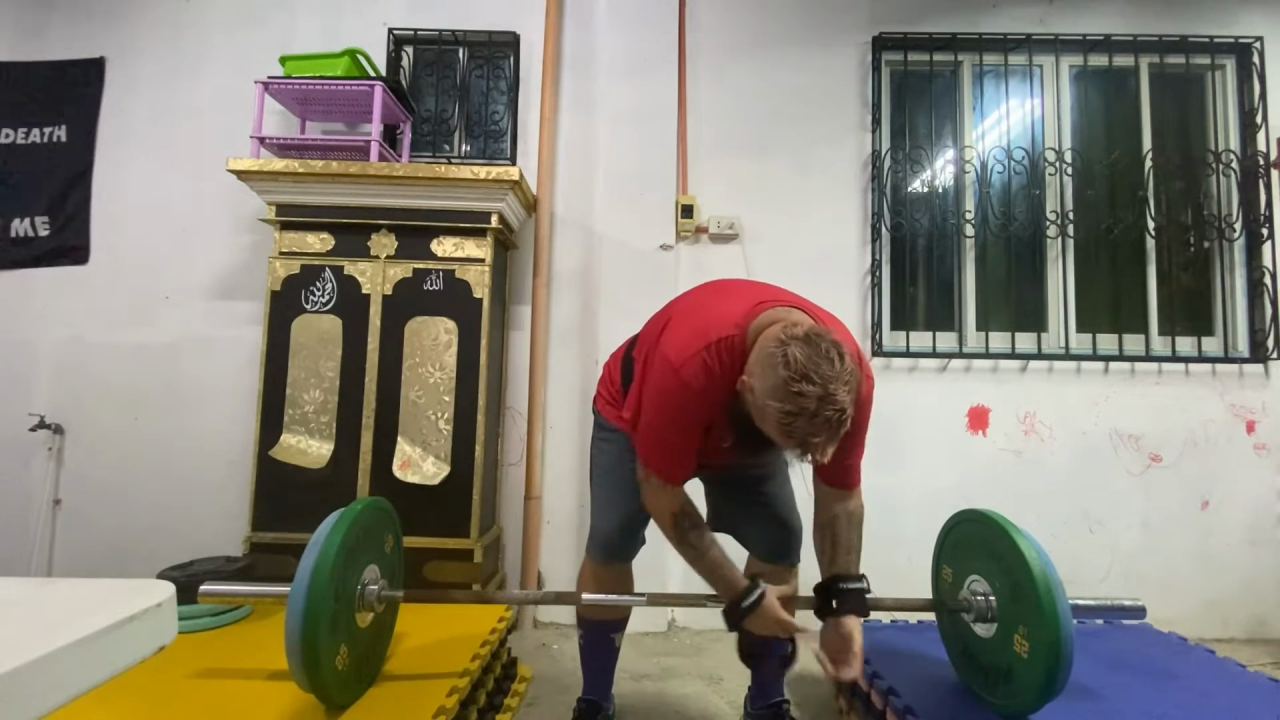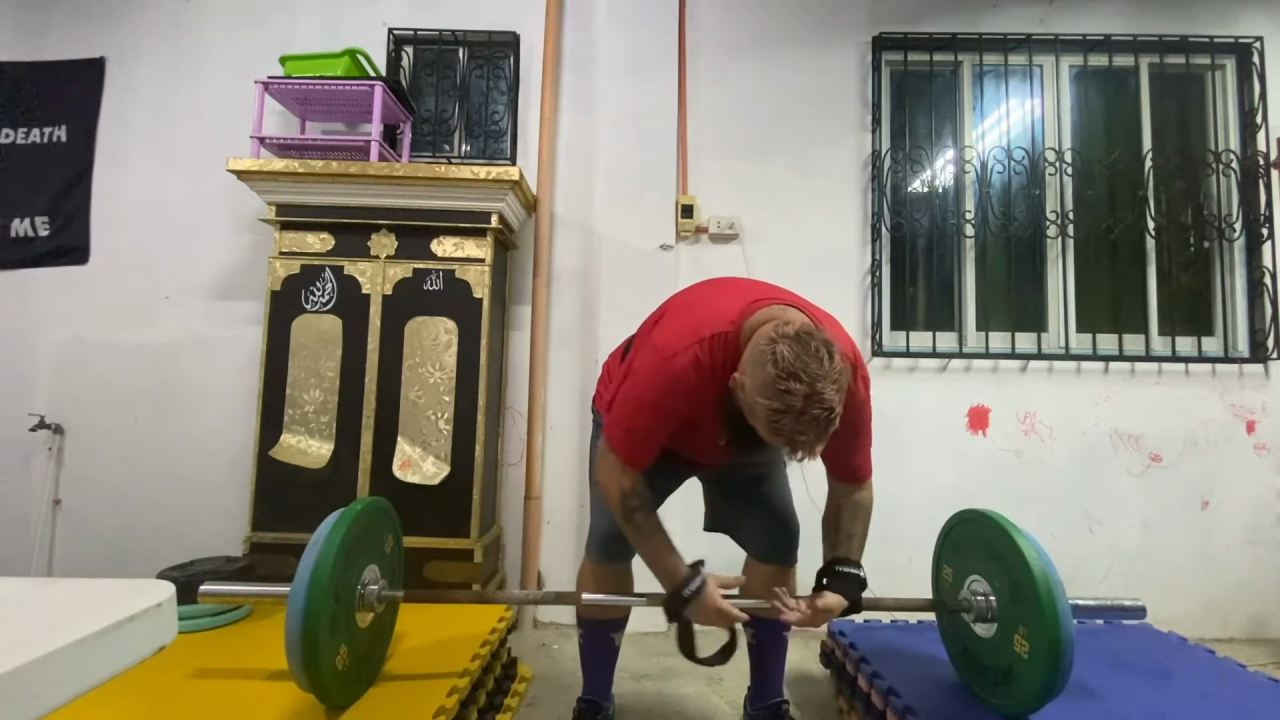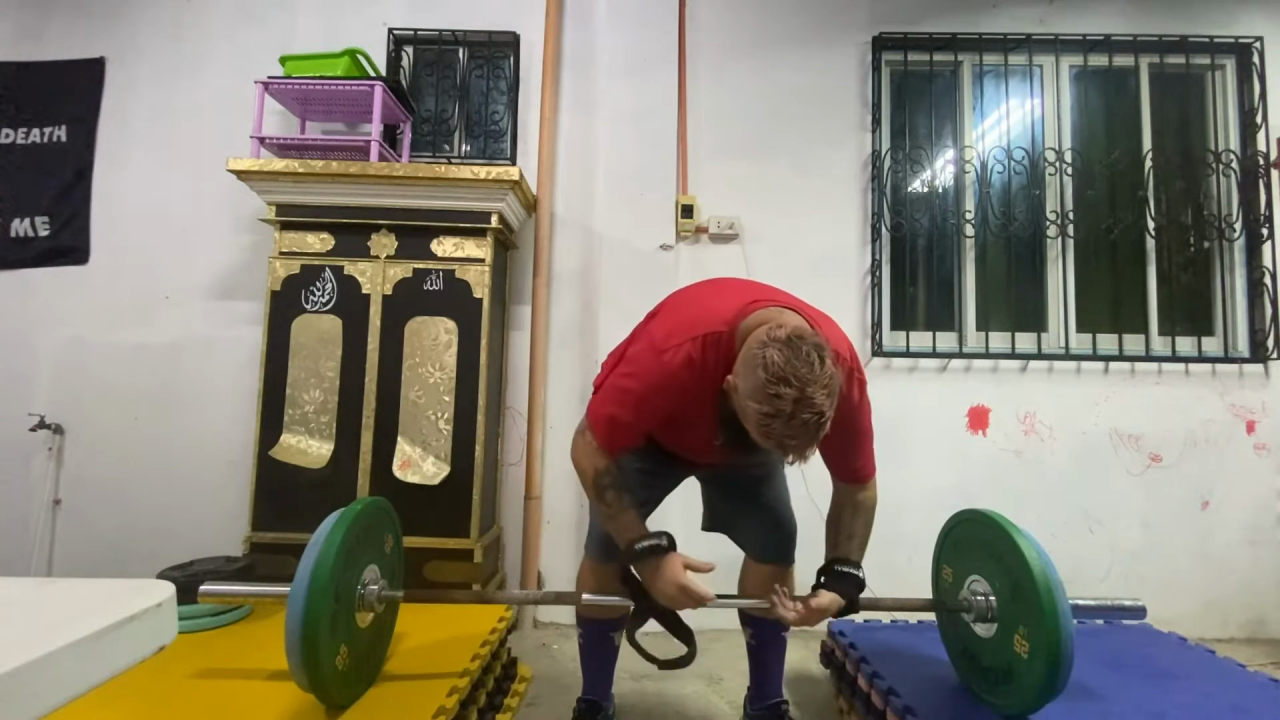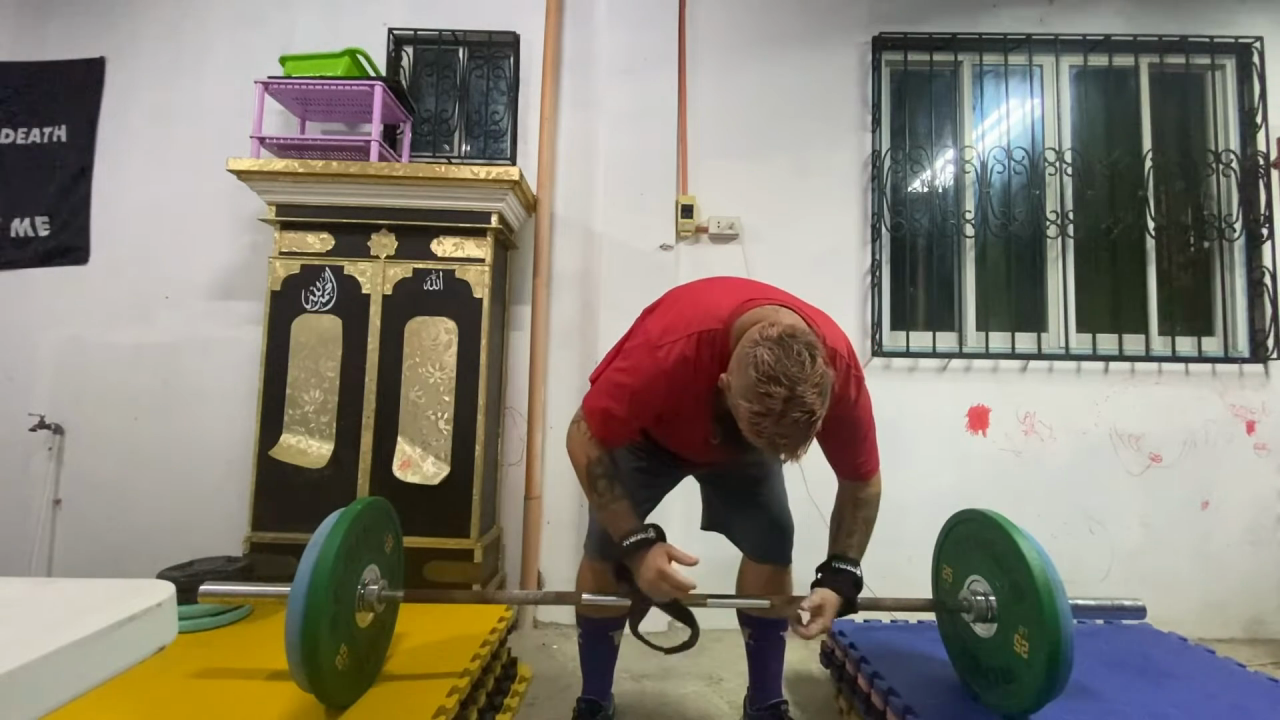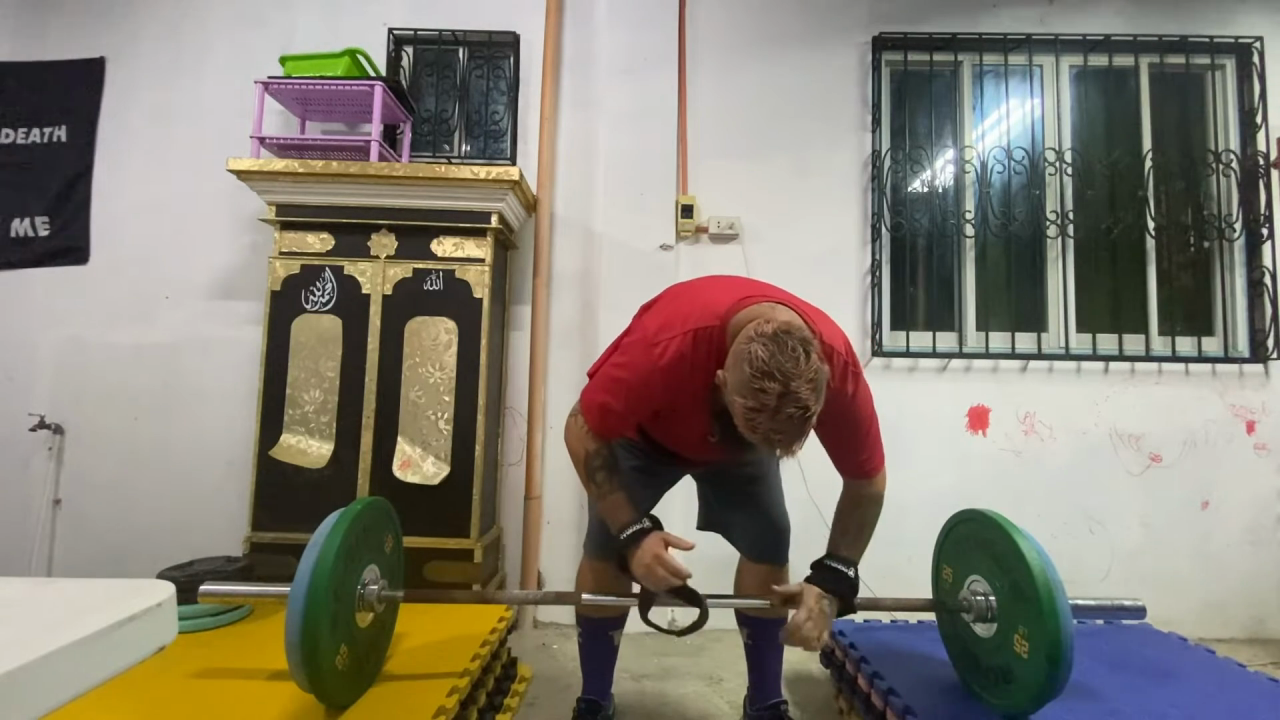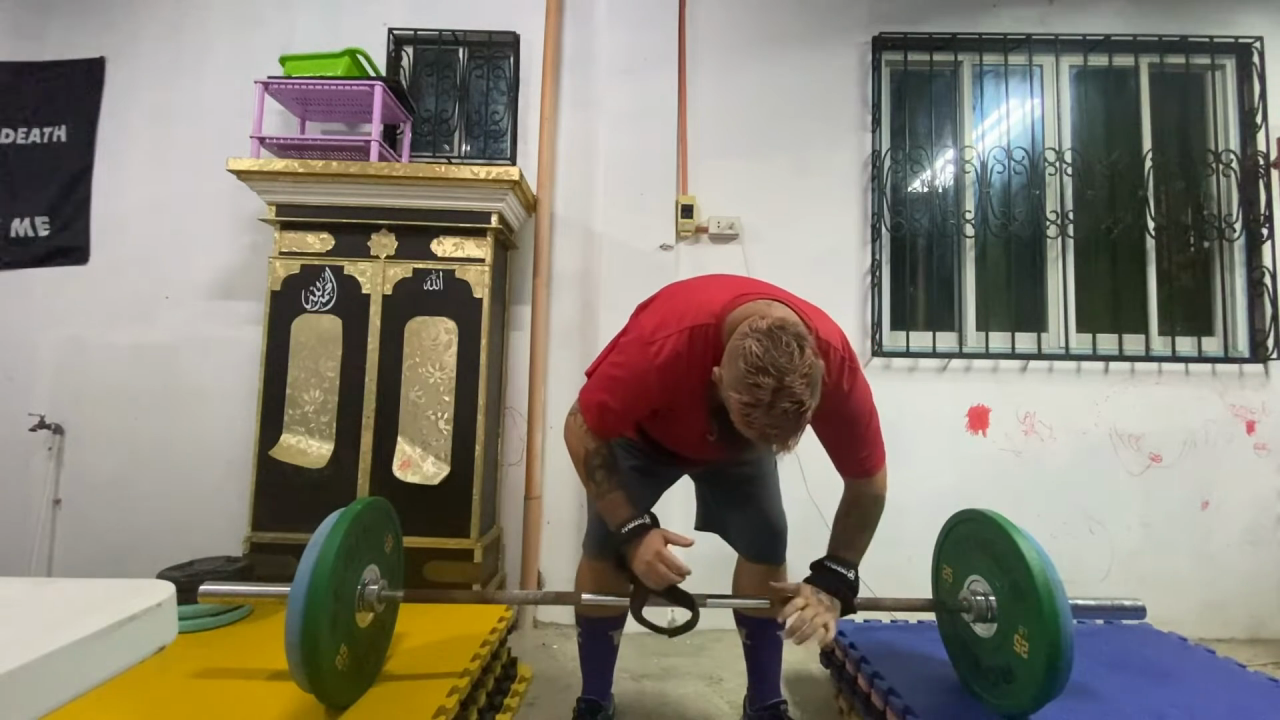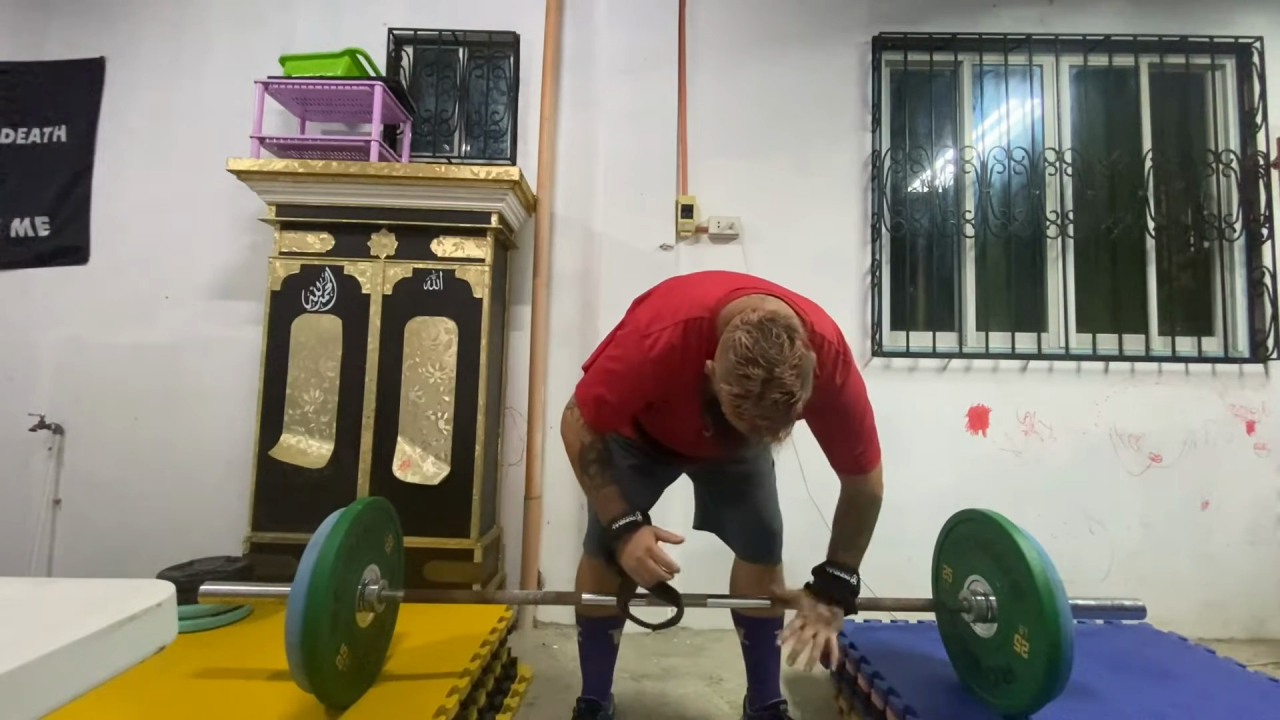
dt=0.2s
person 1, frame 1
left shoulder: (848, 377)
right shoulder: (688, 361)
left elbow: (839, 496)
right elbow: (661, 492)
left wrist: (844, 604)
right wrist: (742, 597)
left hip: (741, 437)
right hip: (637, 417)
left knee: (781, 544)
right knee: (609, 544)
person 1, frame 2
left shoulder: (844, 372)
right shoulder: (679, 355)
left elbow: (852, 485)
right elbow: (615, 470)
left wrist: (841, 578)
right wrist: (683, 583)
left hip: (741, 439)
right hip: (634, 417)
left knee: (778, 544)
right knee: (608, 546)
person 1, frame 3
left shoulder: (840, 371)
right shoulder: (673, 352)
left elbow: (857, 484)
right elbow: (590, 448)
left wrist: (841, 576)
right wrist: (647, 553)
left hip: (740, 444)
right hip: (643, 428)
left knee: (775, 543)
right knee: (607, 547)
person 1, frame 4
left shoulder: (838, 369)
right shoulder: (669, 348)
left elbow: (861, 481)
right elbow: (586, 437)
left wrist: (839, 575)
right wrist: (635, 543)
left hip: (737, 442)
right hip: (642, 429)
left knee: (773, 543)
right knee: (606, 548)
person 1, frame 5
left shoulder: (837, 368)
right shoulder: (666, 344)
left elbow: (866, 480)
right elbow: (583, 430)
left wrist: (832, 578)
right wrist: (631, 532)
left hip: (736, 445)
right hip: (640, 429)
left knee: (769, 545)
right knee: (606, 548)
person 1, frame 6
left shoulder: (835, 365)
right shoulder: (663, 342)
left elbow: (867, 481)
right elbow: (583, 428)
left wrist: (832, 579)
right wrist: (631, 529)
left hip: (735, 445)
right hip: (638, 429)
left knee: (766, 546)
right knee: (606, 548)
person 1, frame 7
left shoulder: (830, 360)
right shoulder: (659, 334)
left elbow: (863, 481)
right elbow: (579, 422)
left wrist: (833, 586)
right wrist: (622, 525)
left hip: (733, 444)
right hip: (637, 430)
left knee: (763, 546)
right knee: (605, 549)
